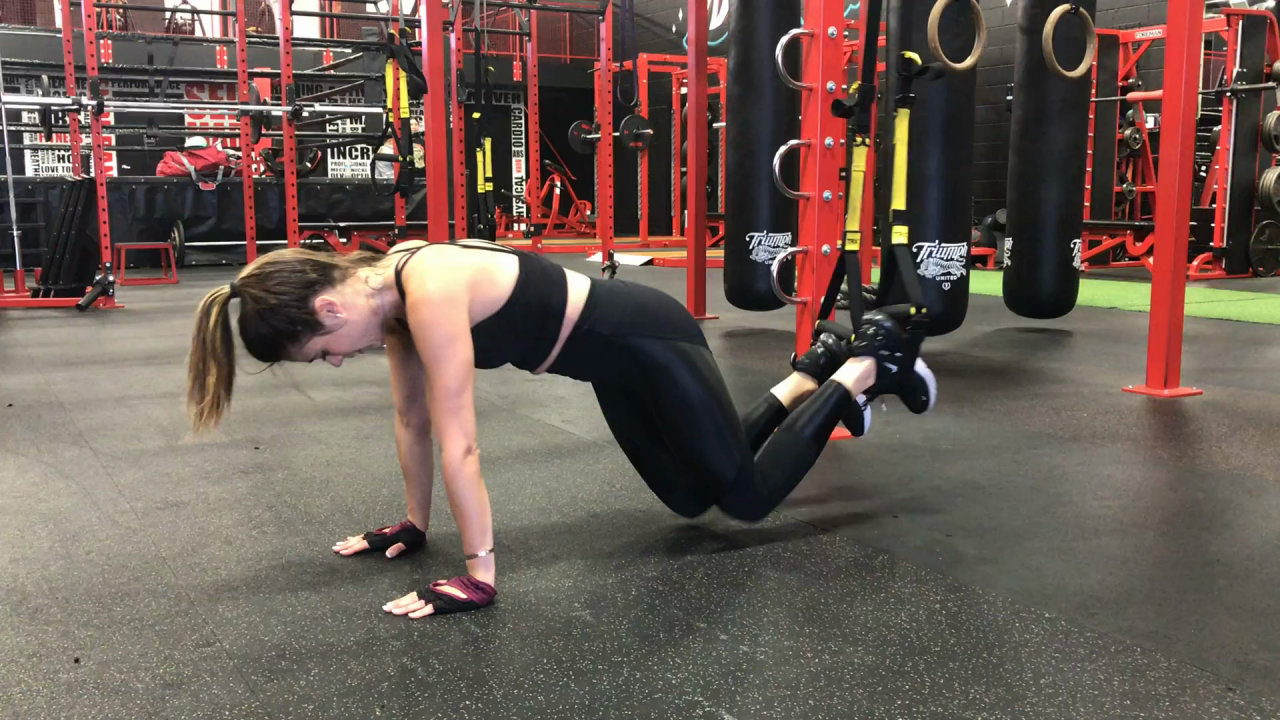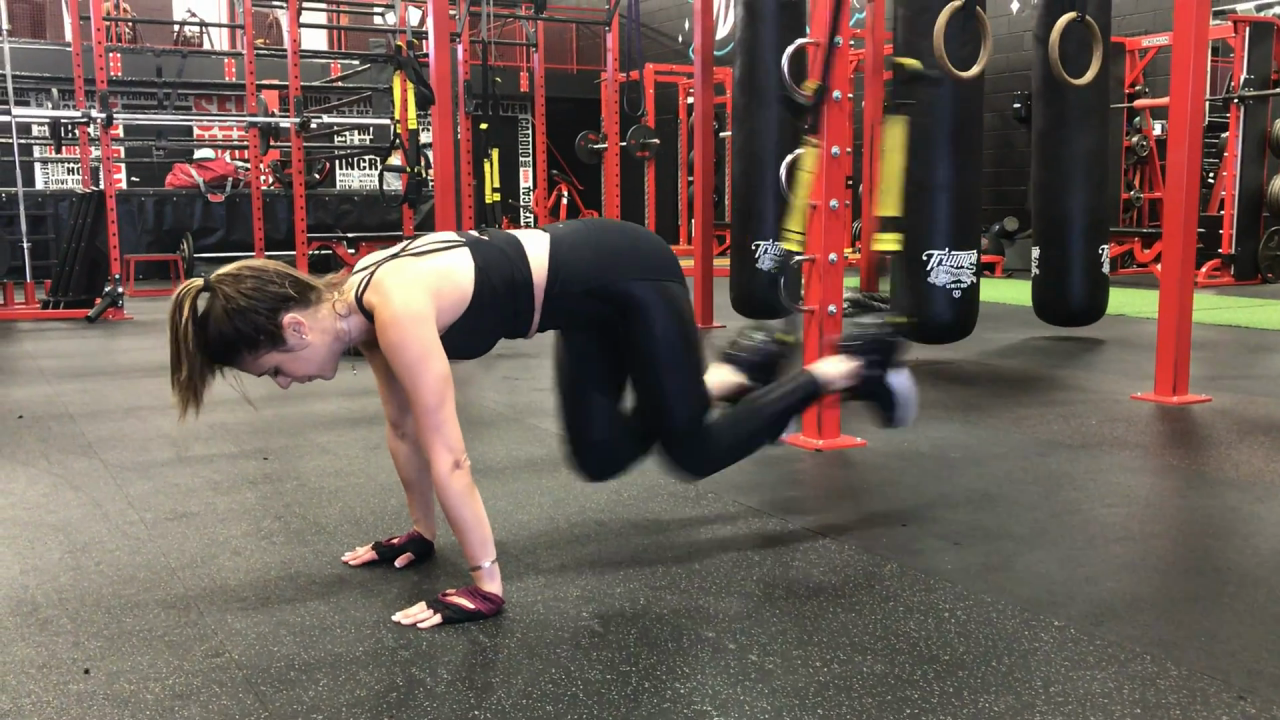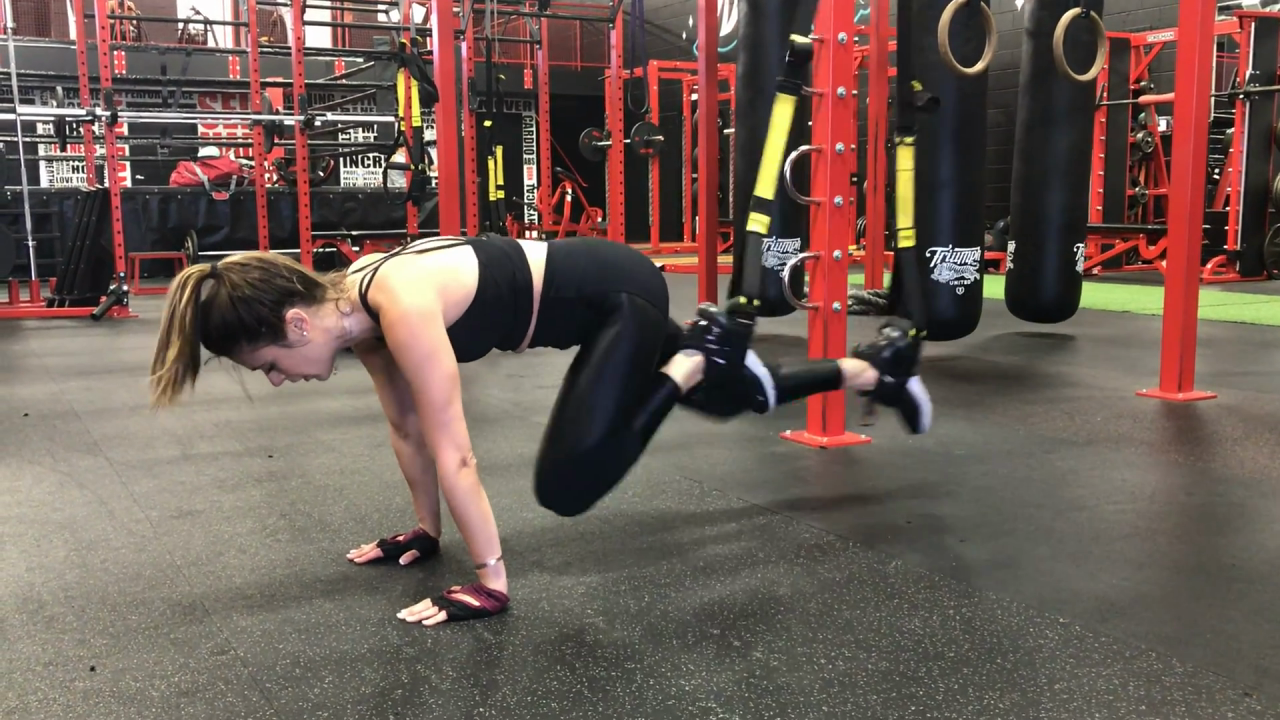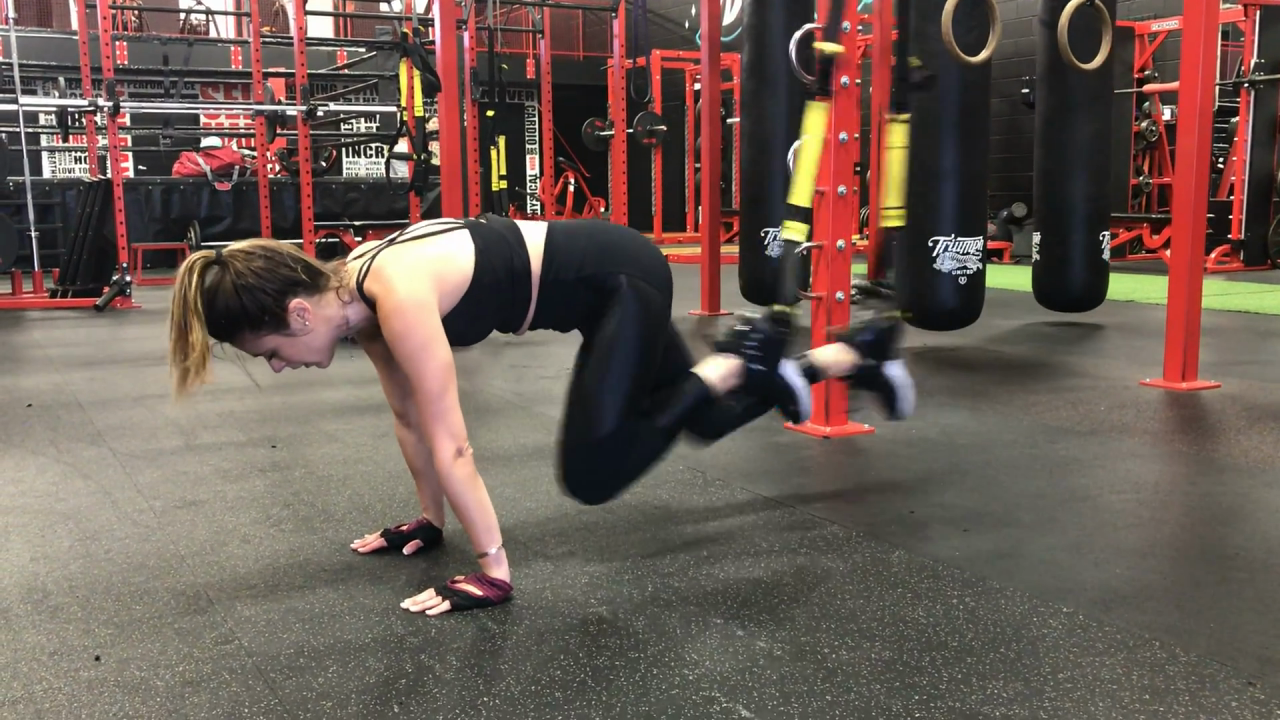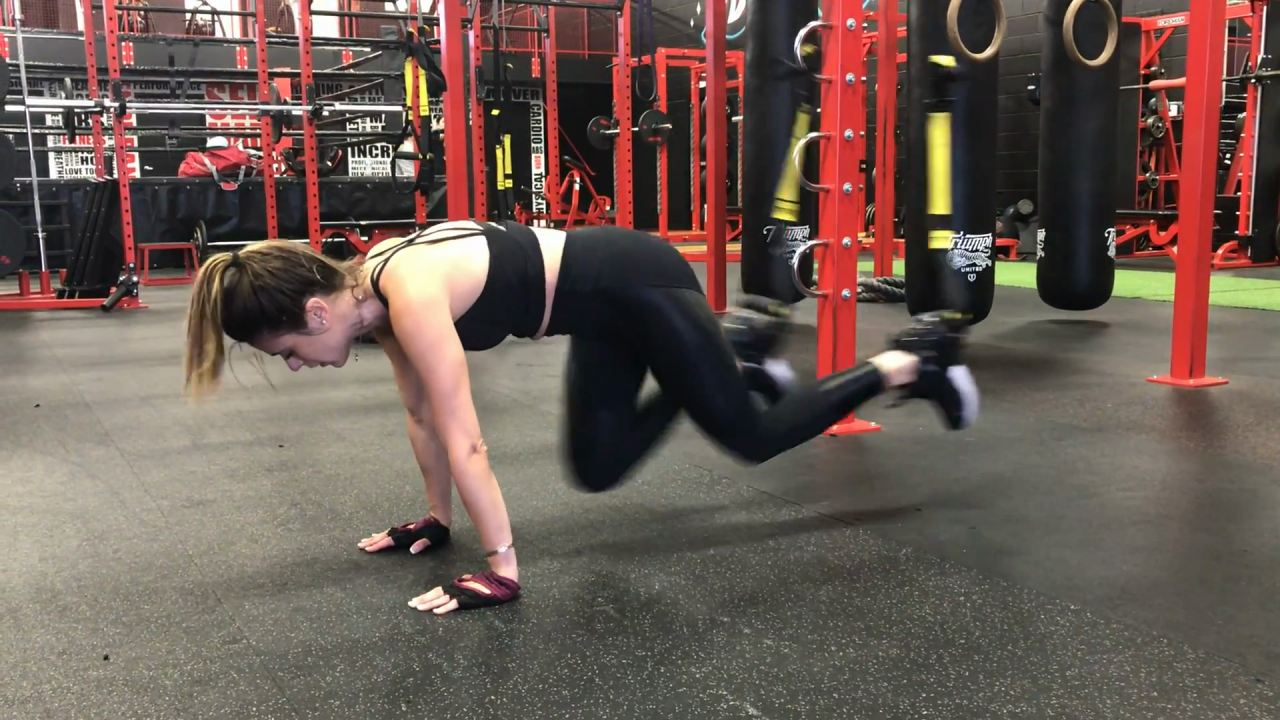
dt=1s
person 1, frame 1
left shoulder: (429, 292)
right shoulder: (380, 290)
left elbow: (457, 440)
right elbow: (411, 416)
left wrist: (480, 573)
right wrist: (413, 523)
left hip: (643, 338)
right hip: (609, 352)
left knee: (750, 494)
right knee: (690, 497)
left ankle: (871, 364)
right ankle: (812, 375)
person 1, frame 2
left shoulder: (391, 309)
right shoulder: (350, 305)
left elbow: (447, 454)
right elbow: (404, 428)
left wrist: (485, 584)
right wrist: (421, 533)
left hip: (624, 279)
right hip: (587, 284)
left knee: (698, 450)
right knee: (600, 457)
left ankle: (851, 364)
right ankle: (728, 373)
person 1, frame 3
left shoulder: (398, 308)
right shoulder: (352, 306)
left elbow: (452, 454)
right elbow: (406, 429)
left wrist: (490, 579)
right wrist: (424, 530)
left hip: (615, 292)
right hip: (587, 297)
left knee: (566, 486)
right knee: (723, 399)
left ankle: (698, 358)
right ankle: (878, 369)
person 1, frame 4
left shoulder: (395, 296)
right shoulder: (354, 290)
left elbow: (448, 441)
right elbow: (408, 415)
left wrist: (492, 569)
right wrist: (428, 520)
left hip: (615, 277)
right hip: (588, 278)
left knee: (590, 474)
right knee: (695, 420)
left ankle: (723, 367)
right ankle: (852, 353)
person 1, frame 5
left shoulder: (409, 297)
right shoulder: (373, 284)
left elbow: (463, 440)
right elbow: (421, 415)
left wrist: (503, 569)
right wrist: (438, 518)
left hip: (633, 283)
right hip: (598, 292)
left knee: (754, 432)
right knee: (597, 469)
left ankle: (918, 362)
right ankle: (734, 342)
